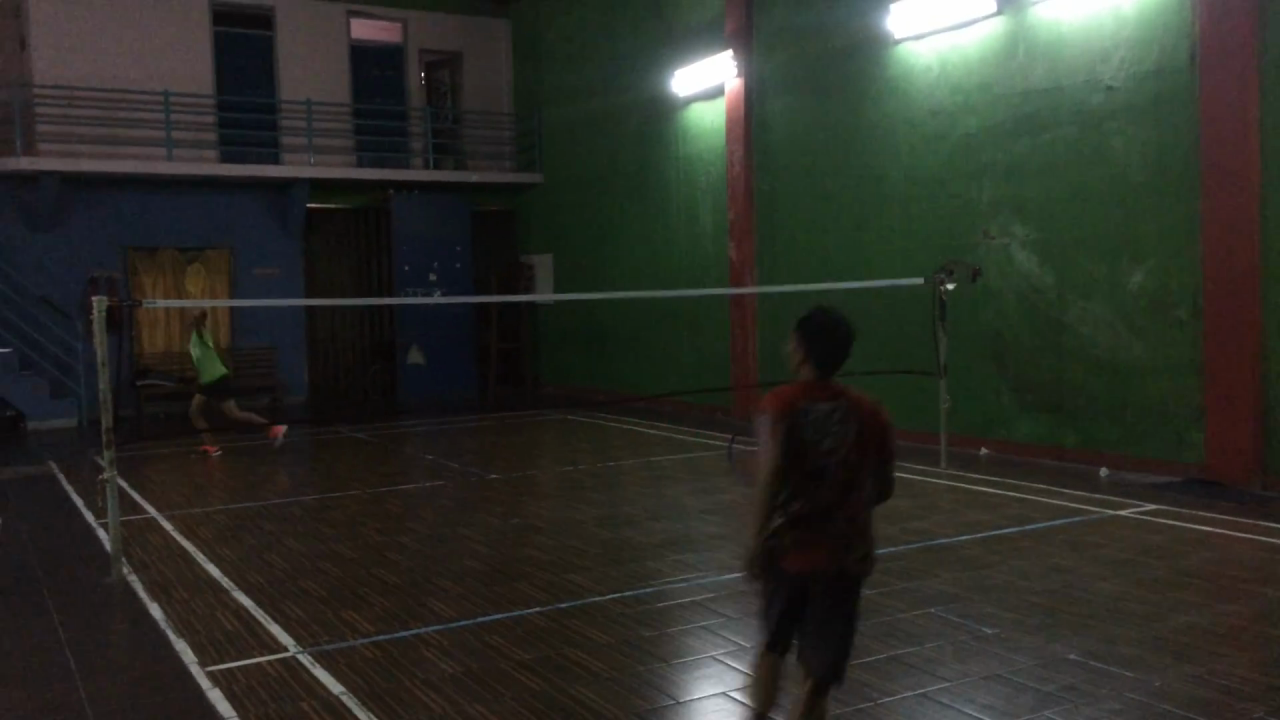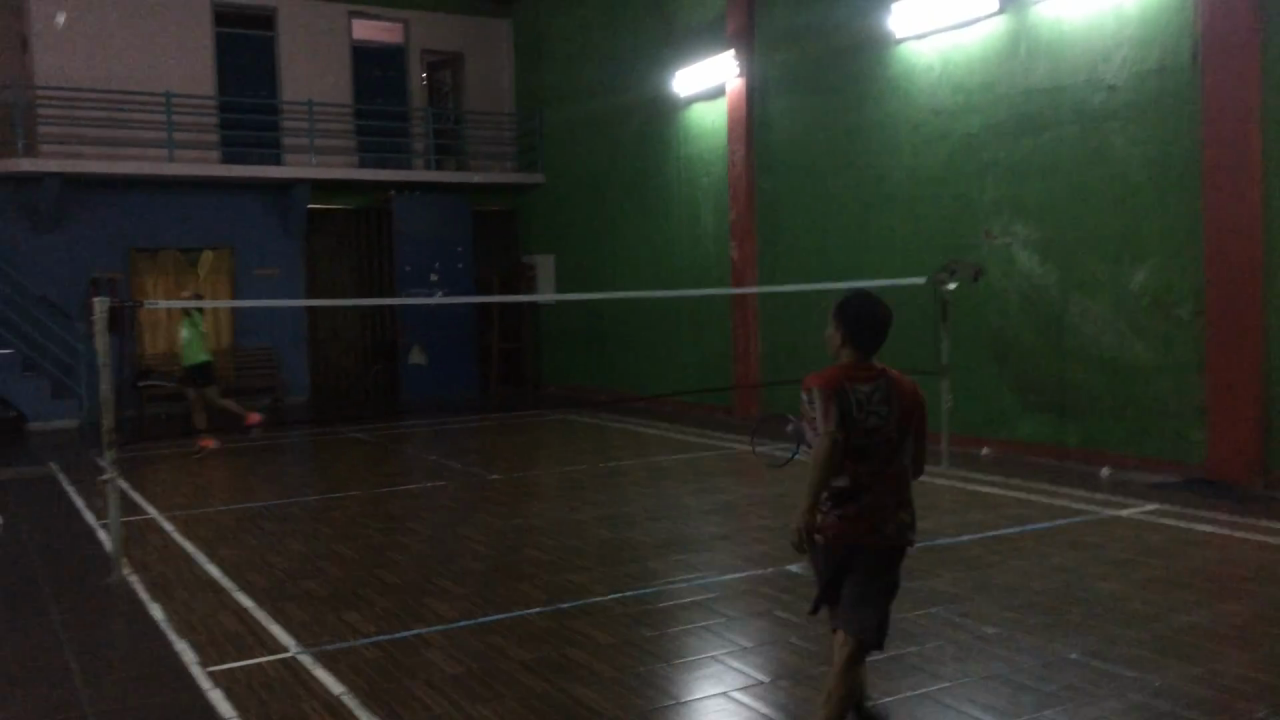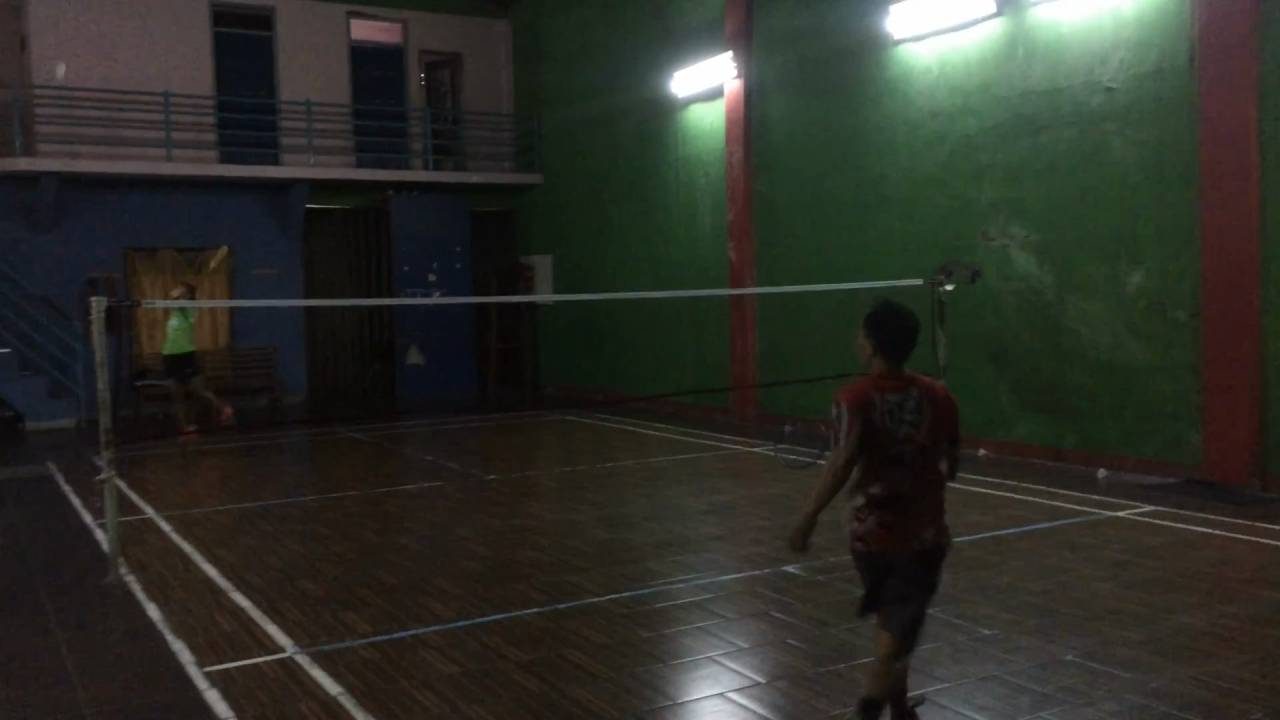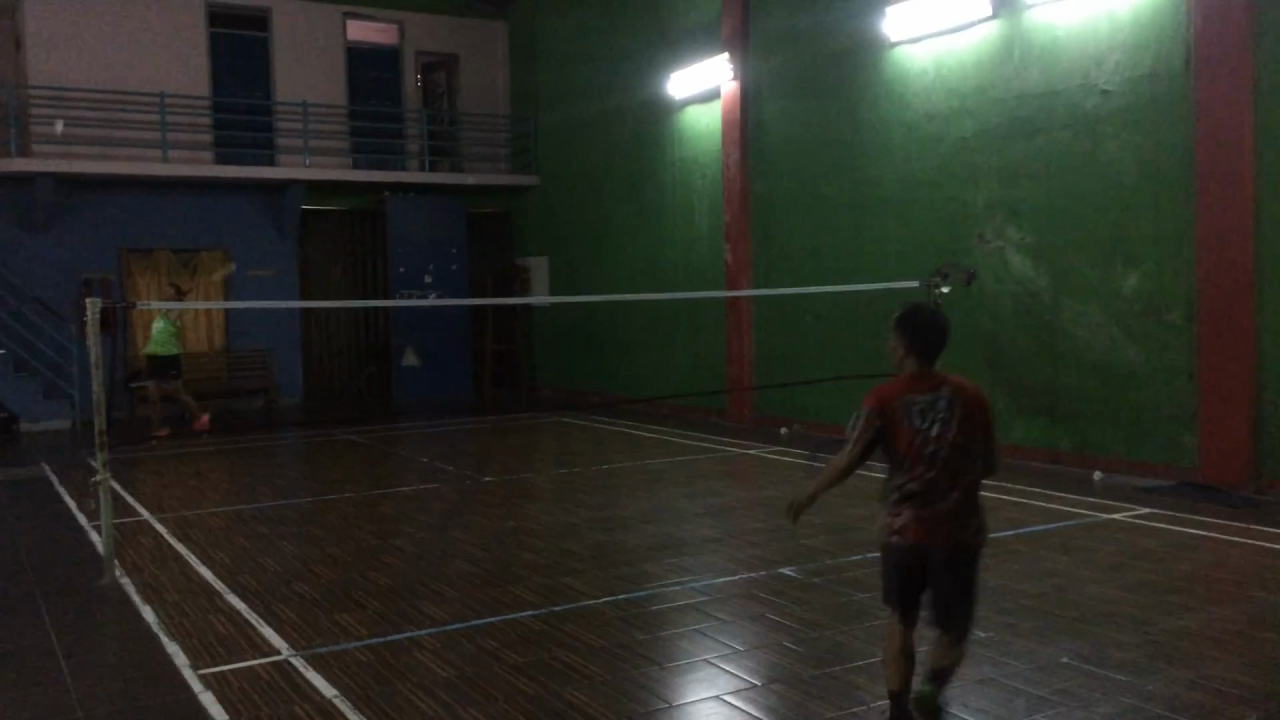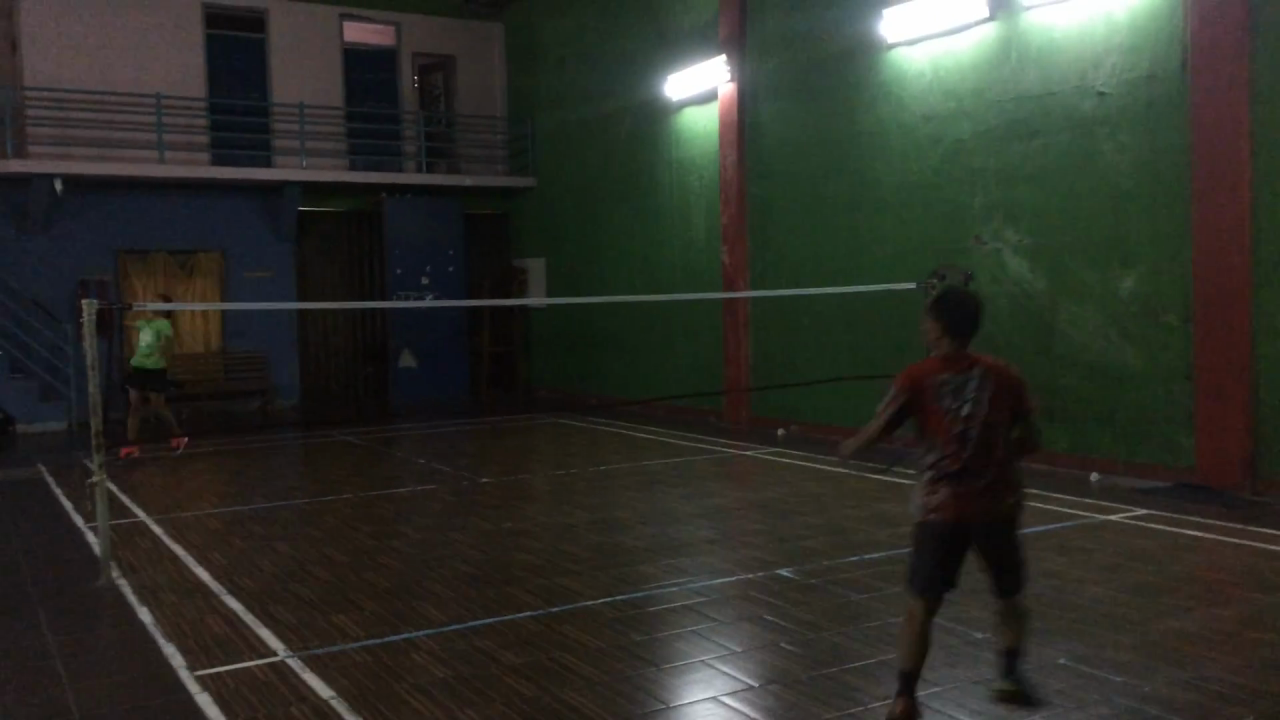
dt=0.1s
person 1, frame 1
left shoulder: (780, 405)
right shoulder: (869, 414)
left elbow: (771, 472)
right elbow: (883, 489)
left wrist: (757, 538)
left hip: (784, 554)
right hip: (843, 557)
left knee: (772, 649)
right knee: (819, 673)
person 1, frame 2
left shoulder: (822, 385)
right shoulder: (907, 392)
left elbow: (827, 445)
right elbow: (916, 466)
left wrist: (806, 512)
left hip: (832, 529)
right hip: (887, 531)
left knee: (845, 626)
right knee: (850, 645)
person 1, frame 3
left shoulder: (855, 398)
right shoulder: (938, 398)
left elbow: (843, 462)
right elbow: (951, 468)
left wrist: (808, 517)
left hip: (870, 532)
right hip: (921, 535)
left knee: (889, 623)
right knee: (896, 637)
person 1, frame 4
left shoulder: (883, 400)
right shoulder: (970, 397)
left elbow: (849, 460)
right elbow: (987, 465)
left wrist: (808, 496)
left hip: (904, 529)
right hip: (958, 531)
left knee: (900, 623)
right knee: (952, 632)
person 1, frame 5
left shoulder: (916, 380)
right shoulder: (1004, 376)
left elbow: (874, 433)
right elbow: (1030, 441)
left wrist: (849, 447)
left hip: (939, 508)
right hip: (996, 507)
left knee: (921, 605)
right knee: (1010, 597)
right ankle: (1011, 673)
